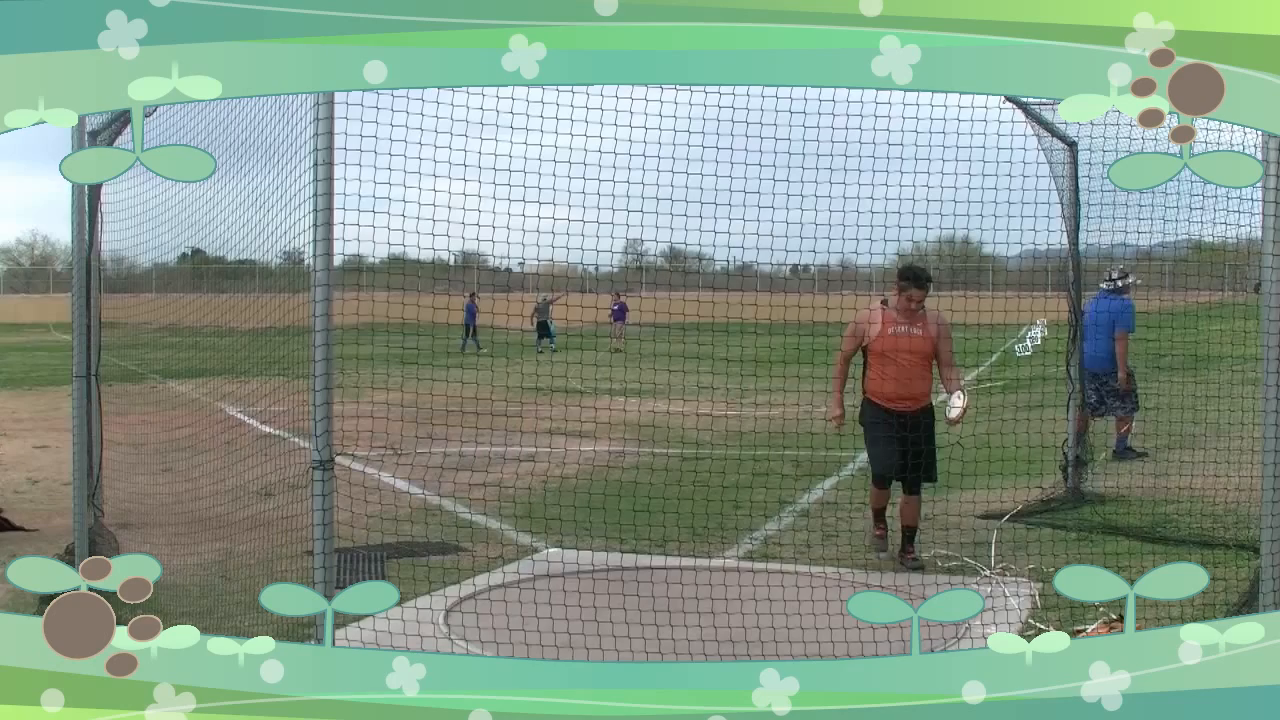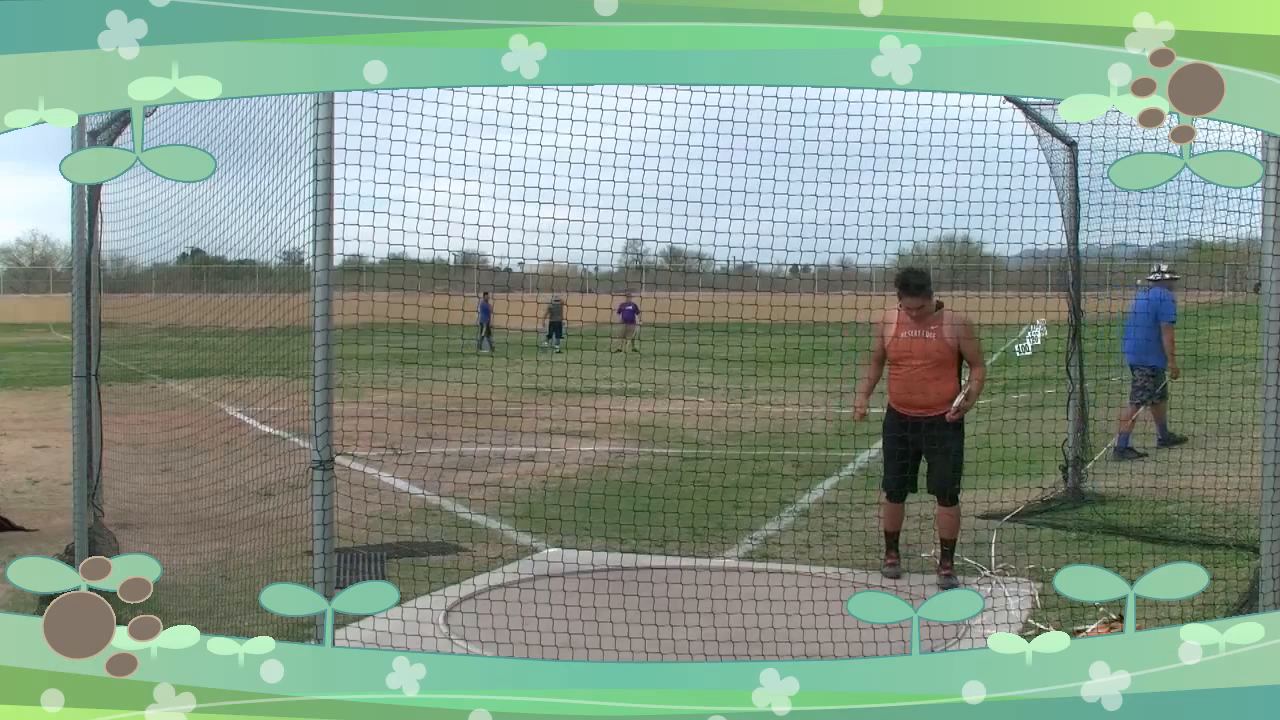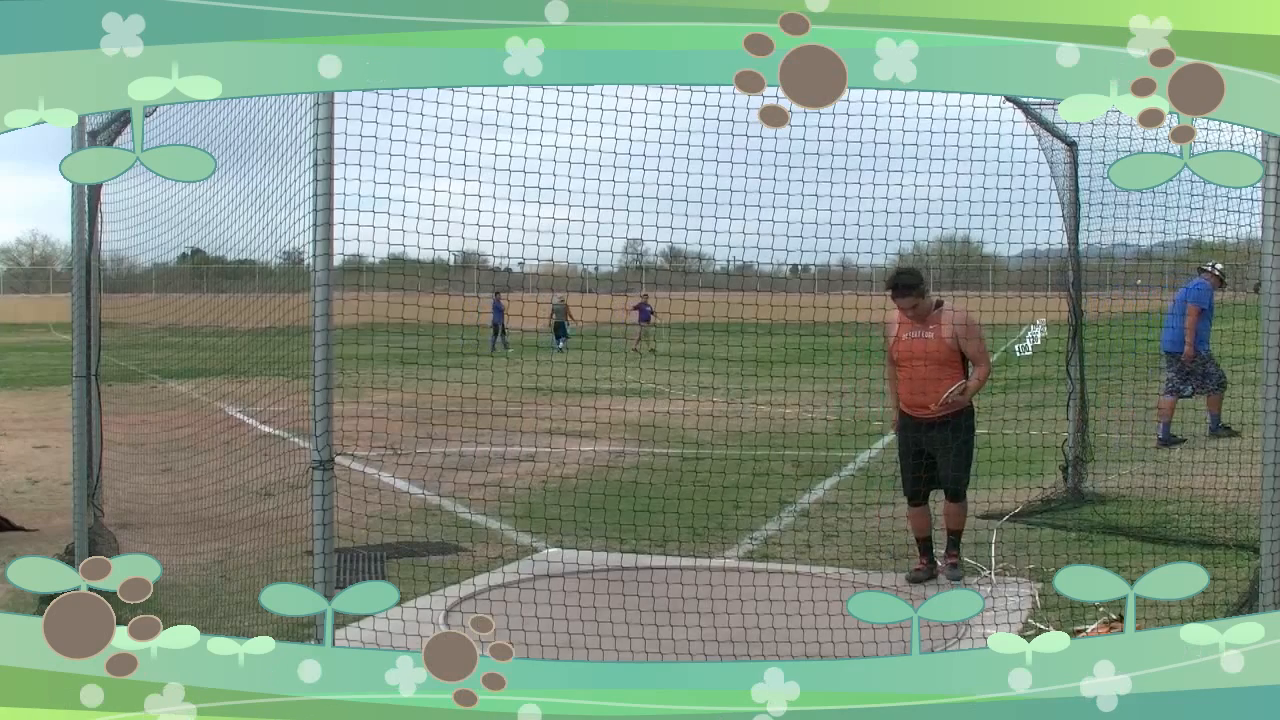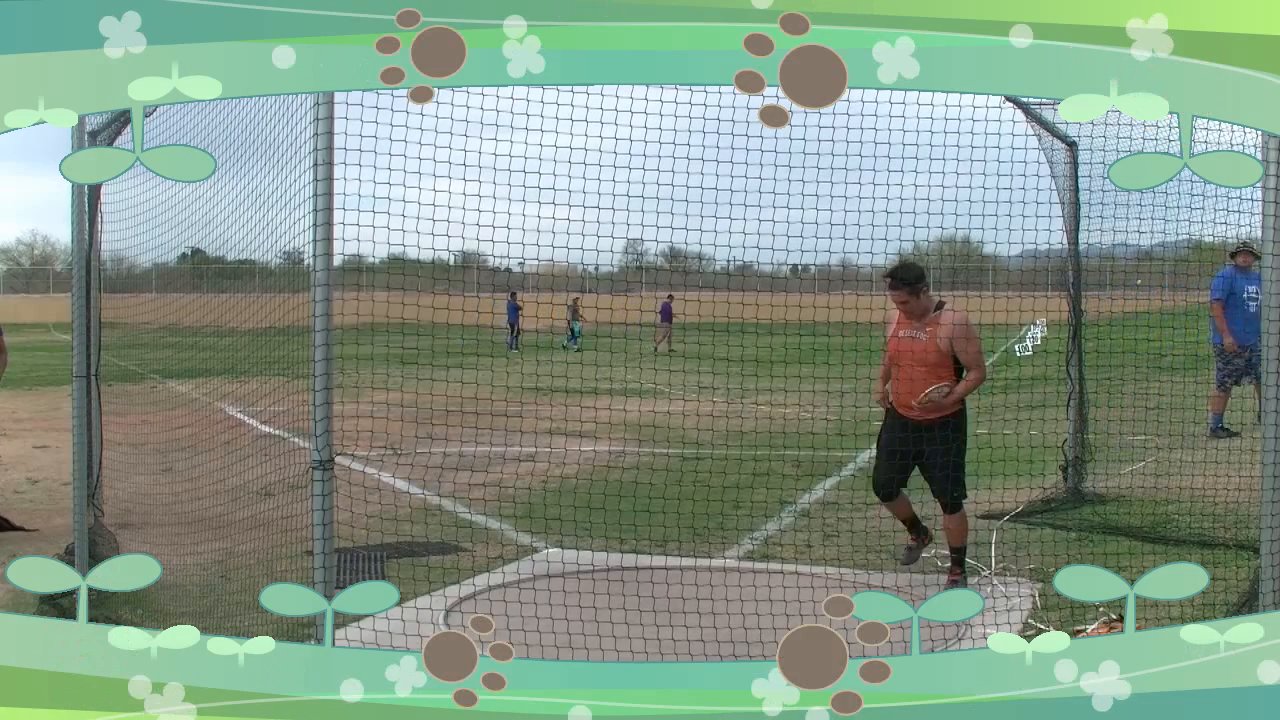
dt=0.7s
person 1, frame 1
left shoulder: (936, 322)
right shoulder: (868, 318)
left elbow: (948, 366)
right elbow: (843, 359)
left wrist: (958, 396)
right wrist: (837, 402)
left hip: (920, 414)
right hip: (879, 412)
left knee: (913, 484)
right knee: (883, 472)
left ankle: (908, 548)
right ankle: (878, 523)
person 1, frame 2
left shoulder: (956, 323)
right shoulder: (888, 322)
left elbow: (978, 365)
right elbow: (876, 360)
left wrist: (968, 400)
right wrist: (863, 397)
left hip: (943, 422)
right hip: (899, 419)
left knee: (946, 492)
right knee: (894, 490)
left ankle: (946, 564)
right ankle: (891, 553)
person 1, frame 3
left shoulder: (957, 320)
right shoulder: (893, 324)
left elbow: (982, 364)
left wrist: (965, 396)
right wrist: (895, 407)
left hip: (952, 421)
right hip: (911, 422)
left knee: (954, 487)
right knee: (914, 494)
left ankle: (952, 551)
right ankle: (925, 560)
person 1, frame 4
left shoulder: (954, 323)
right shoulder: (895, 320)
left elbow: (977, 371)
left wrist: (949, 400)
right wrist: (881, 383)
left hip: (943, 424)
right hip: (900, 420)
left knee: (949, 499)
right knee: (883, 485)
left ankle: (958, 569)
right ankle: (918, 533)
person 2, frame 1
left shoulder: (1092, 302)
right shoulder: (1125, 304)
right elbow: (1121, 340)
right wrist: (1122, 371)
left hip: (1087, 362)
right hip: (1110, 364)
left knee: (1088, 407)
right knee: (1126, 406)
right ankle: (1121, 449)
person 2, frame 2
left shoulder: (1142, 295)
right shoulder: (1165, 297)
right elbow: (1166, 331)
right wrist: (1172, 362)
left hip: (1134, 353)
right hip: (1149, 356)
left knee: (1159, 396)
right knee: (1136, 401)
left ankle: (1164, 436)
right ankle: (1121, 447)
person 2, frame 3
left shoulder: (1189, 286)
right shoulder: (1204, 287)
right elbow: (1191, 314)
right wrist: (1189, 344)
left hip: (1170, 344)
right hip: (1190, 346)
left knee: (1172, 390)
right knee: (1215, 384)
left ankle: (1163, 435)
right ankle: (1215, 427)
person 2, frame 4
left shoulder: (1257, 277)
right shoulder: (1225, 276)
right elbow: (1216, 307)
left wrist: (1264, 332)
right wrist: (1226, 336)
left hip: (1253, 339)
right hip: (1230, 340)
left knee: (1262, 376)
right knee: (1224, 383)
left ankle: (1264, 414)
right ankle: (1215, 426)
